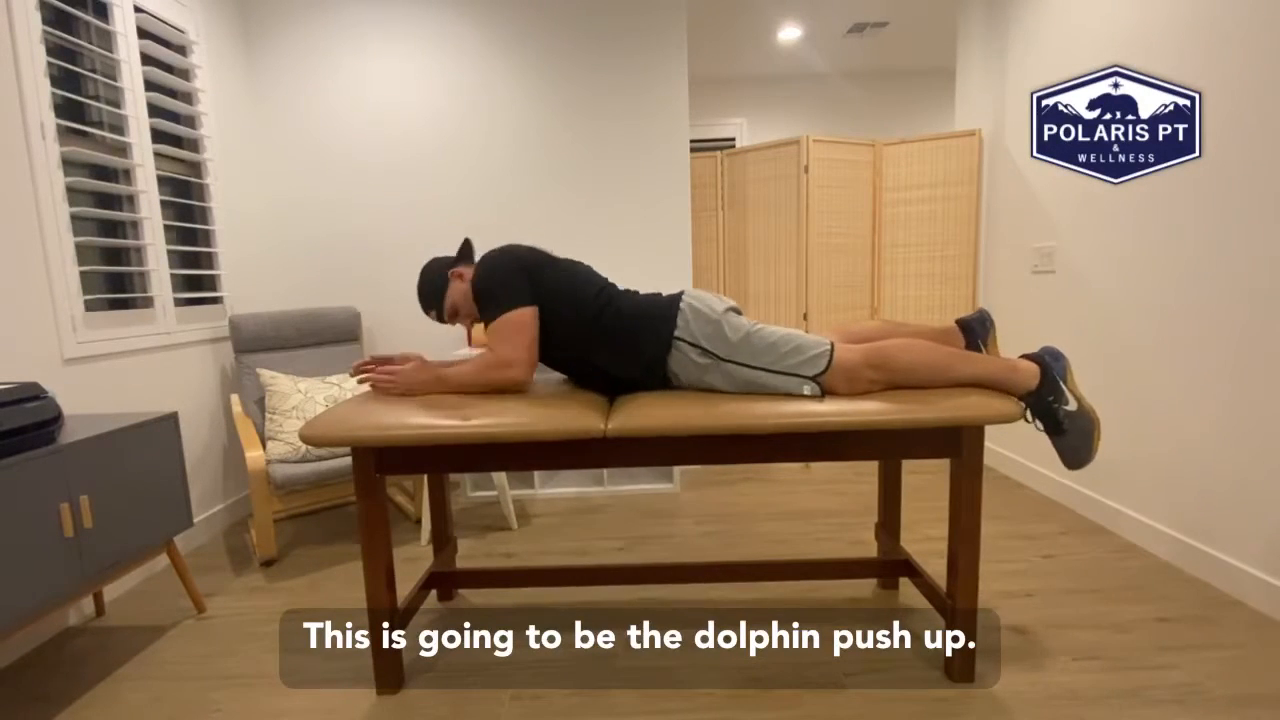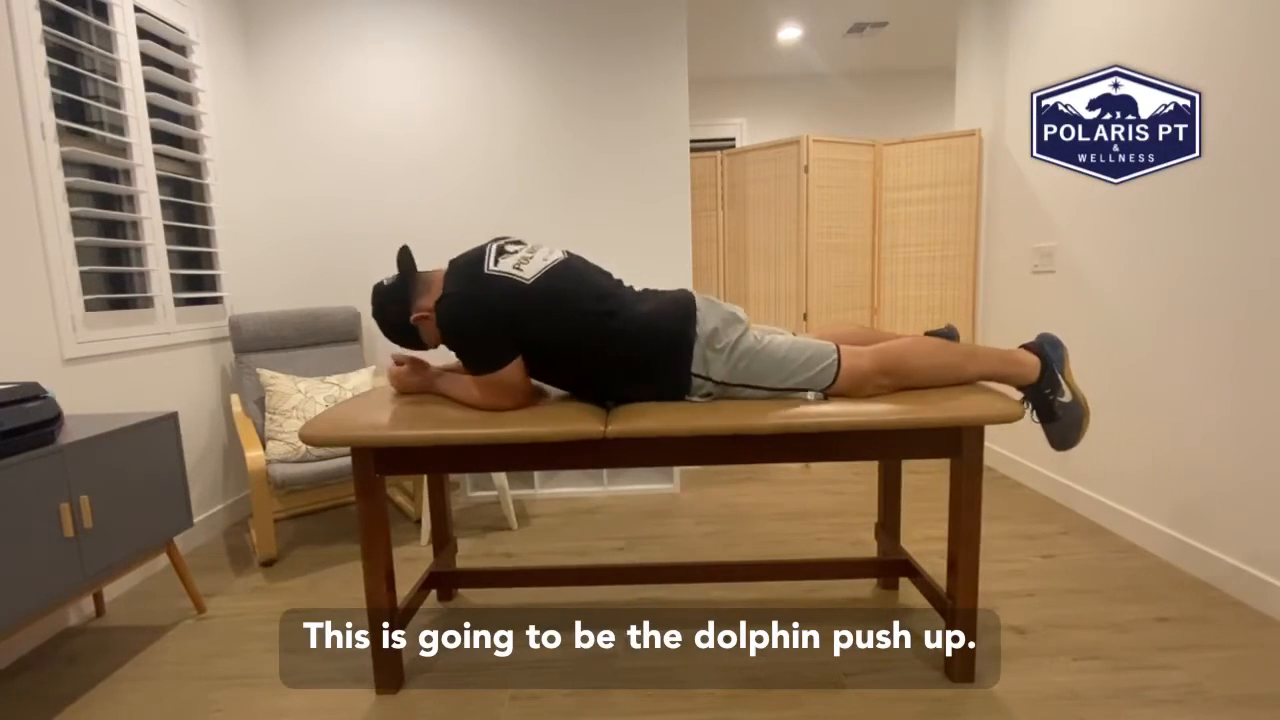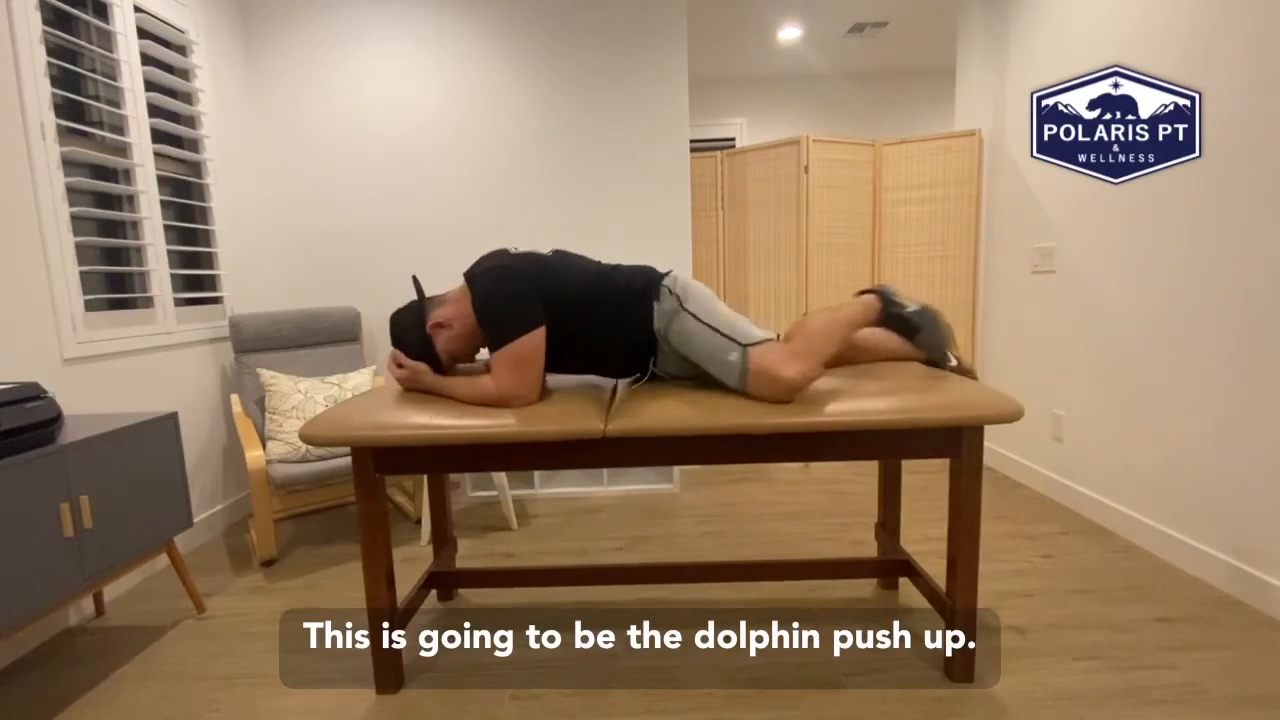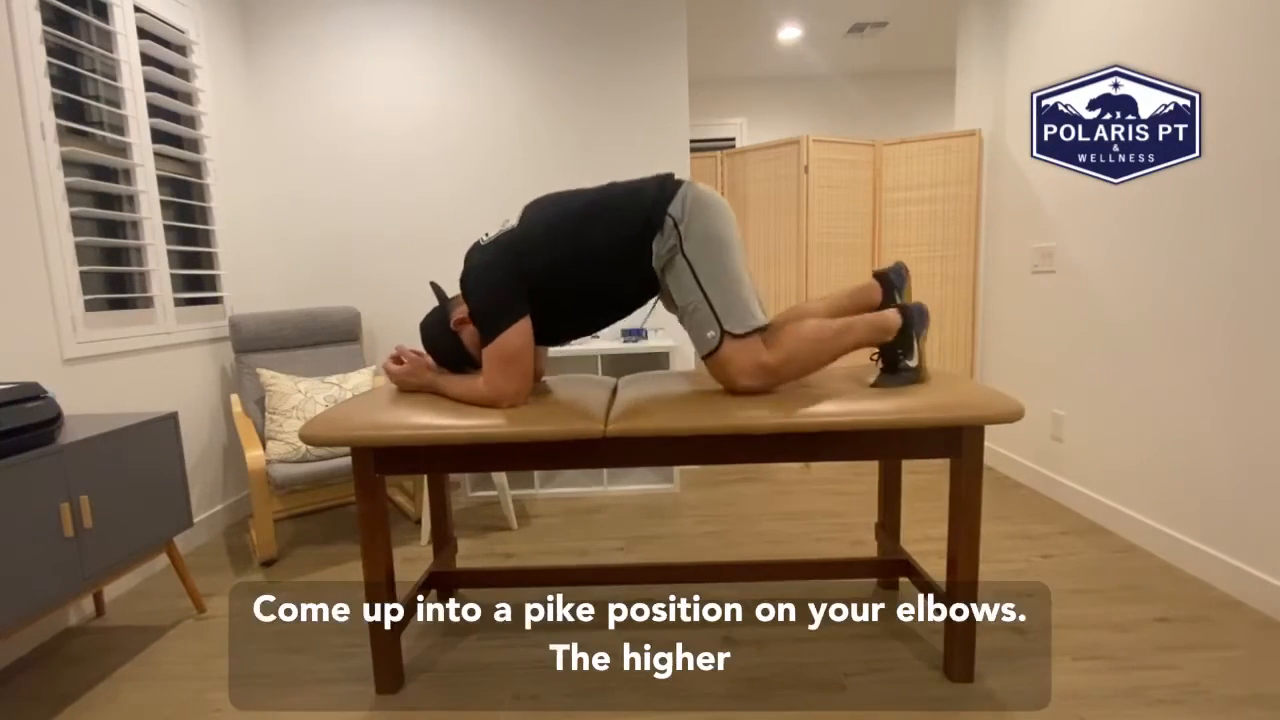
dt=0.7s
person 1, frame 1
left shoulder: (501, 267)
right shoulder: (519, 277)
left elbow: (513, 369)
right elbow: (512, 355)
left wrist: (424, 380)
right wrist: (425, 361)
left hip: (684, 337)
right hip: (677, 339)
left knee: (853, 368)
right knee: (836, 340)
left ankle: (1029, 374)
right ankle: (964, 334)
person 1, frame 2
left shoulder: (464, 305)
right shoulder: (486, 257)
left elbow: (510, 396)
left wrist: (430, 380)
right wrist: (449, 370)
left hip: (696, 363)
right hip: (685, 318)
left knee: (864, 371)
right knee: (826, 346)
left ankle: (1031, 365)
right ankle: (928, 341)
person 1, frame 3
left shoulder: (502, 286)
right shoulder: (490, 287)
left elbow: (517, 390)
right elbow: (519, 372)
left wrist: (430, 383)
right wrist: (435, 376)
left hip: (668, 304)
right hip: (660, 347)
left knee: (783, 376)
right knee: (797, 355)
left ankle: (868, 306)
right ankle: (923, 346)
person 1, frame 4
left shoulder: (487, 280)
right shoulder: (504, 270)
left elbow: (508, 389)
right elbow: (530, 371)
left wrist: (430, 381)
right wrist: (444, 372)
left hip: (678, 224)
right hip: (676, 227)
left knee: (748, 371)
right knee: (765, 343)
left ankle: (891, 326)
right ankle: (882, 290)
